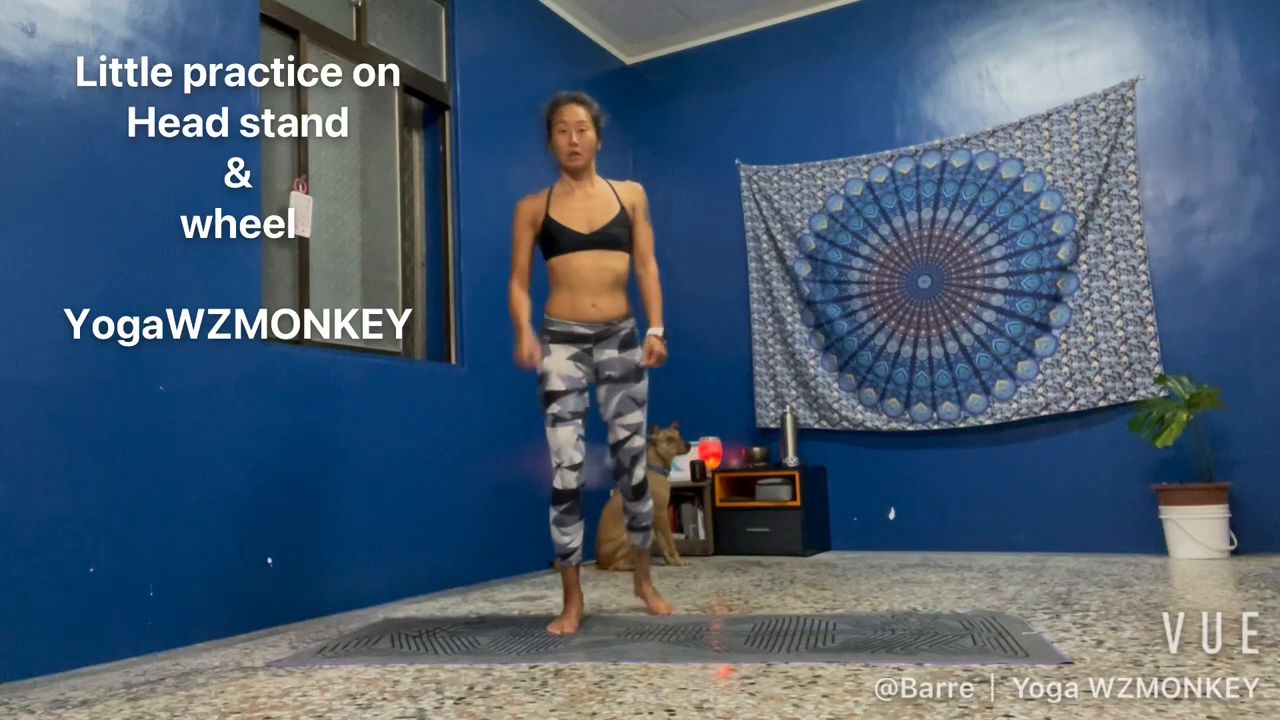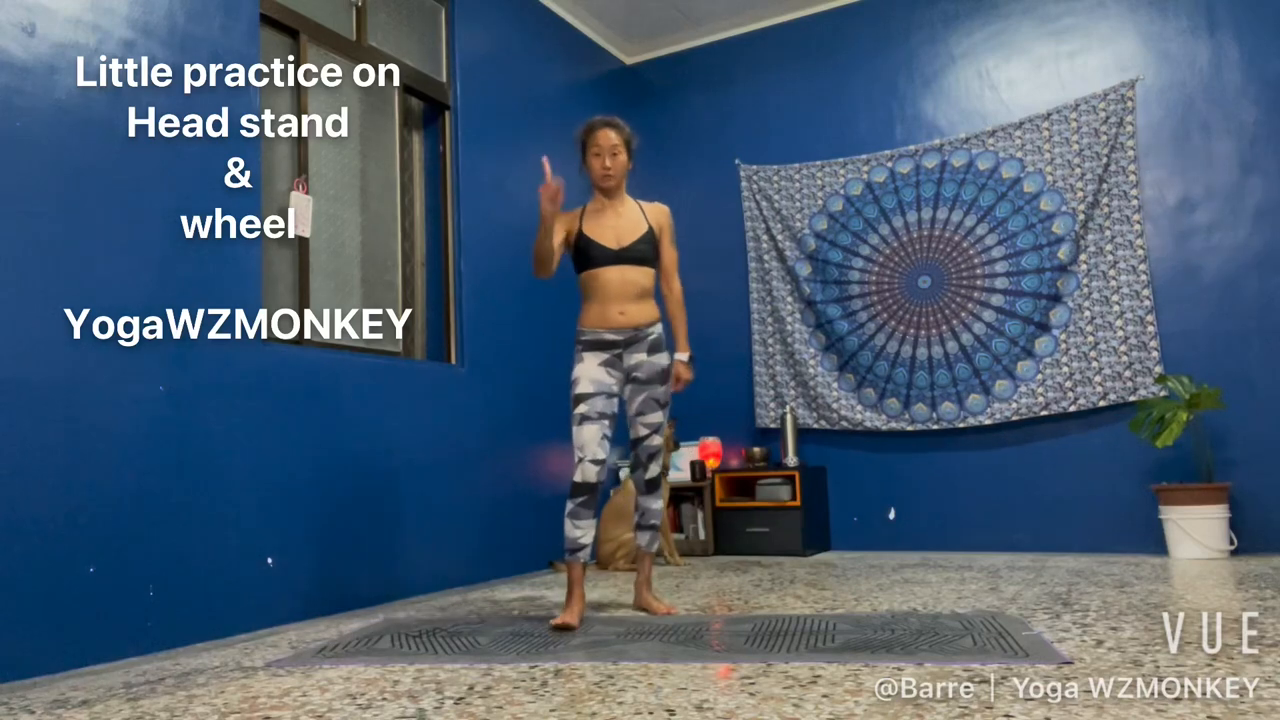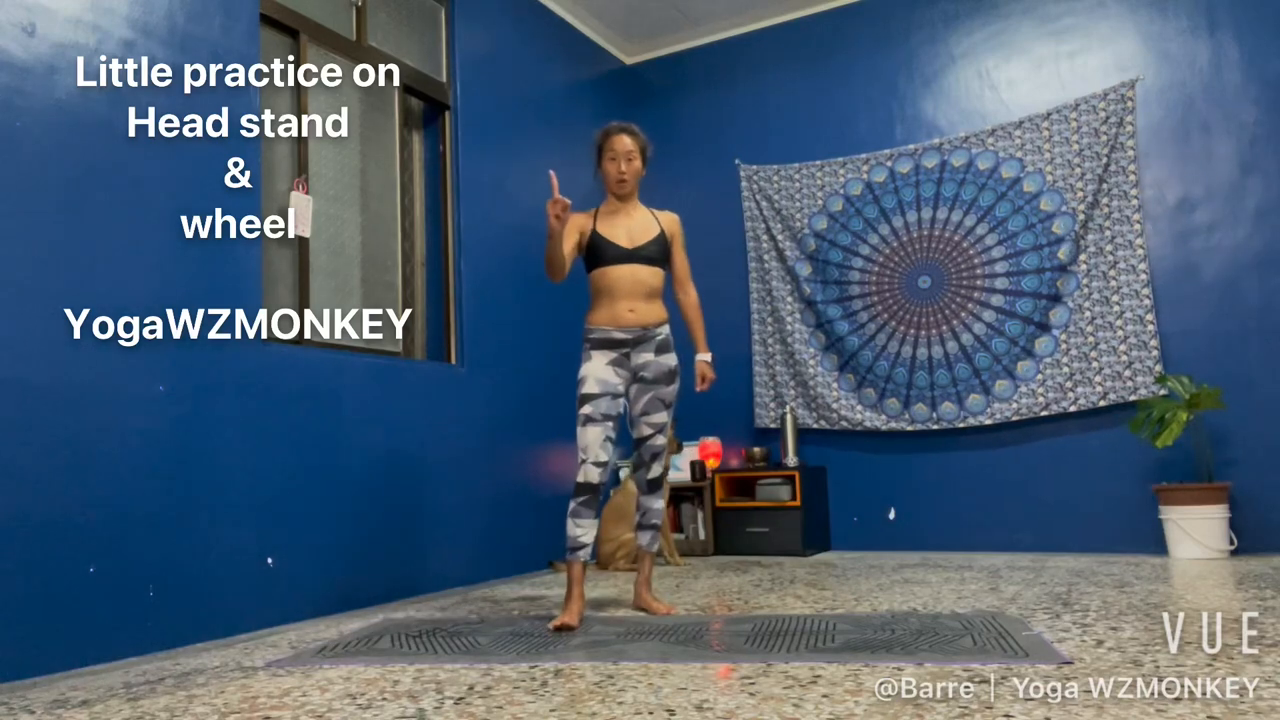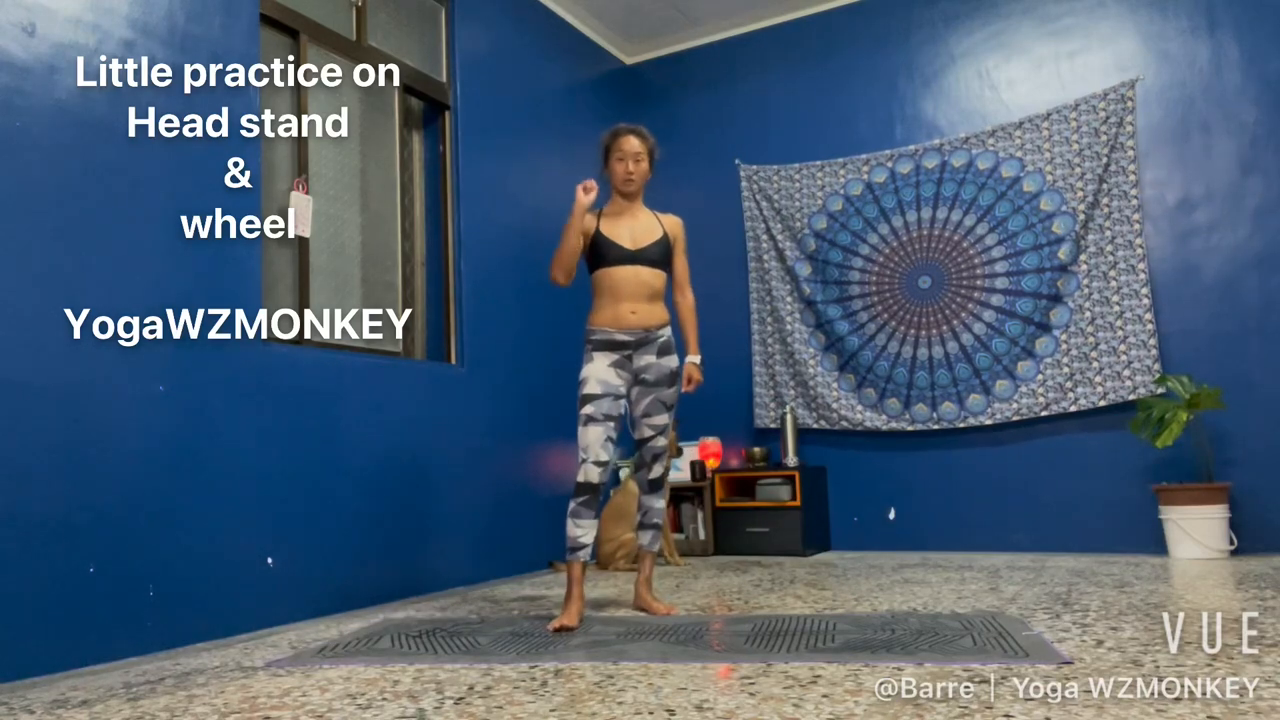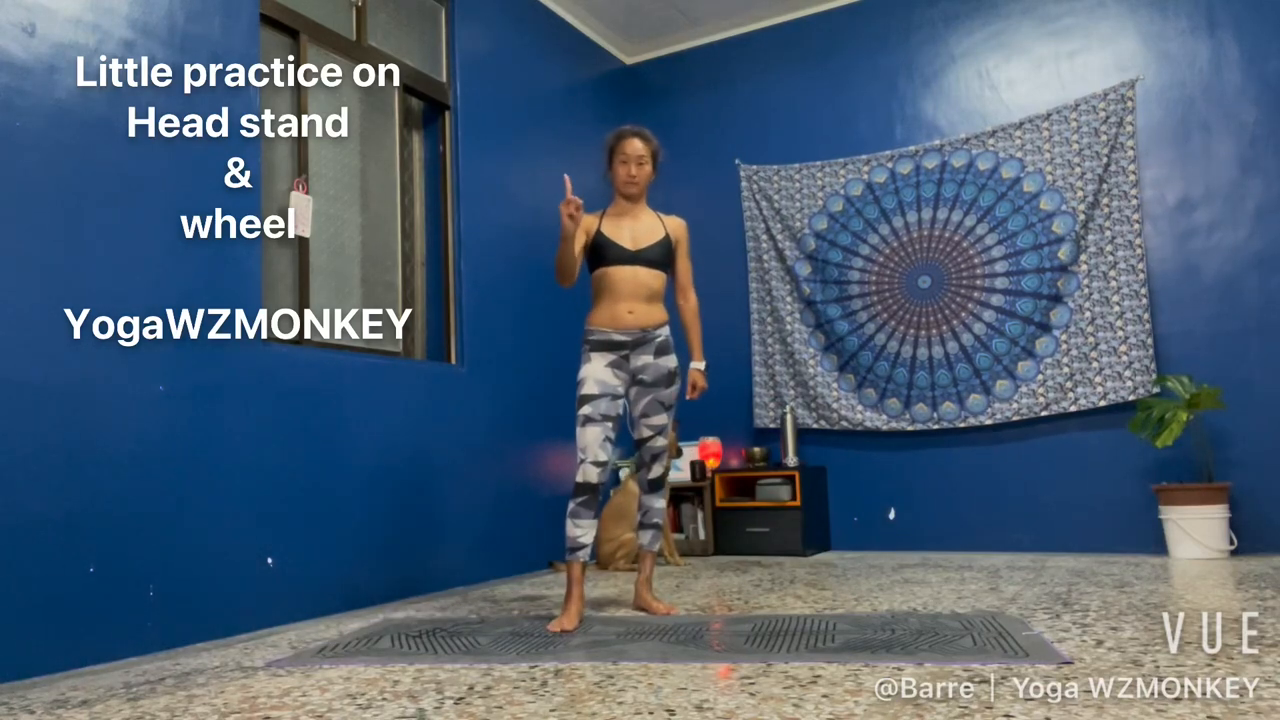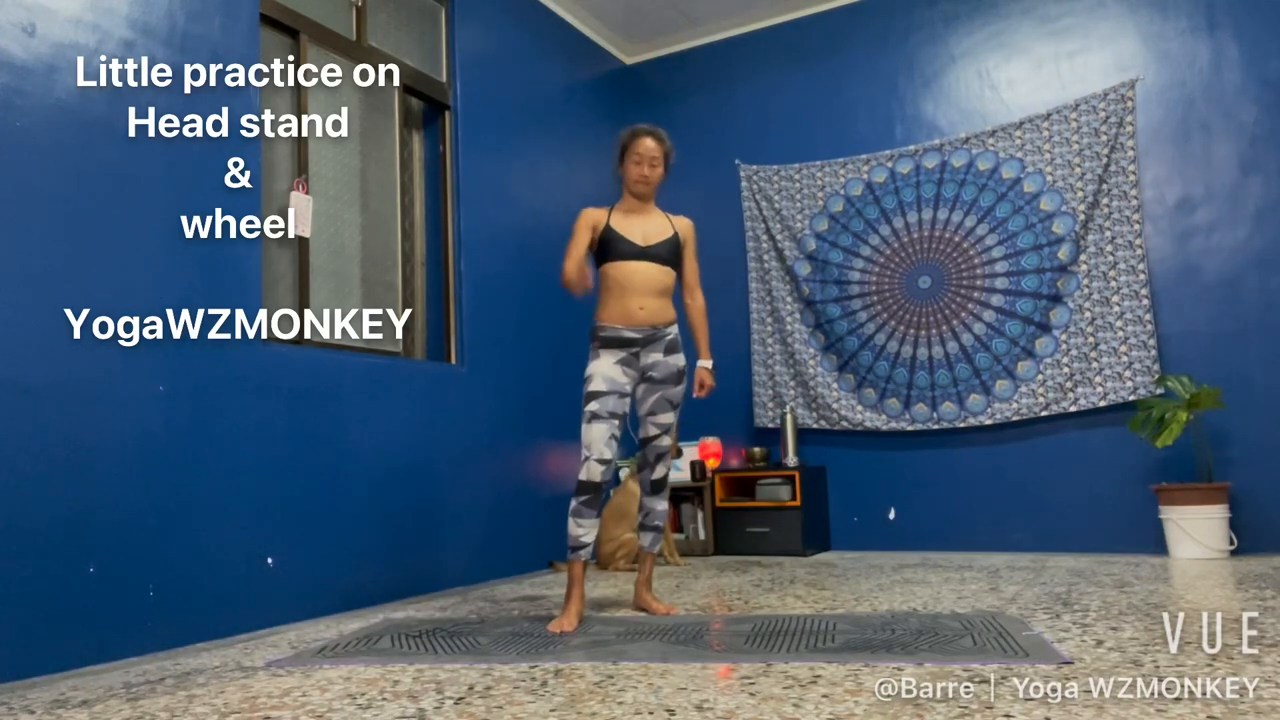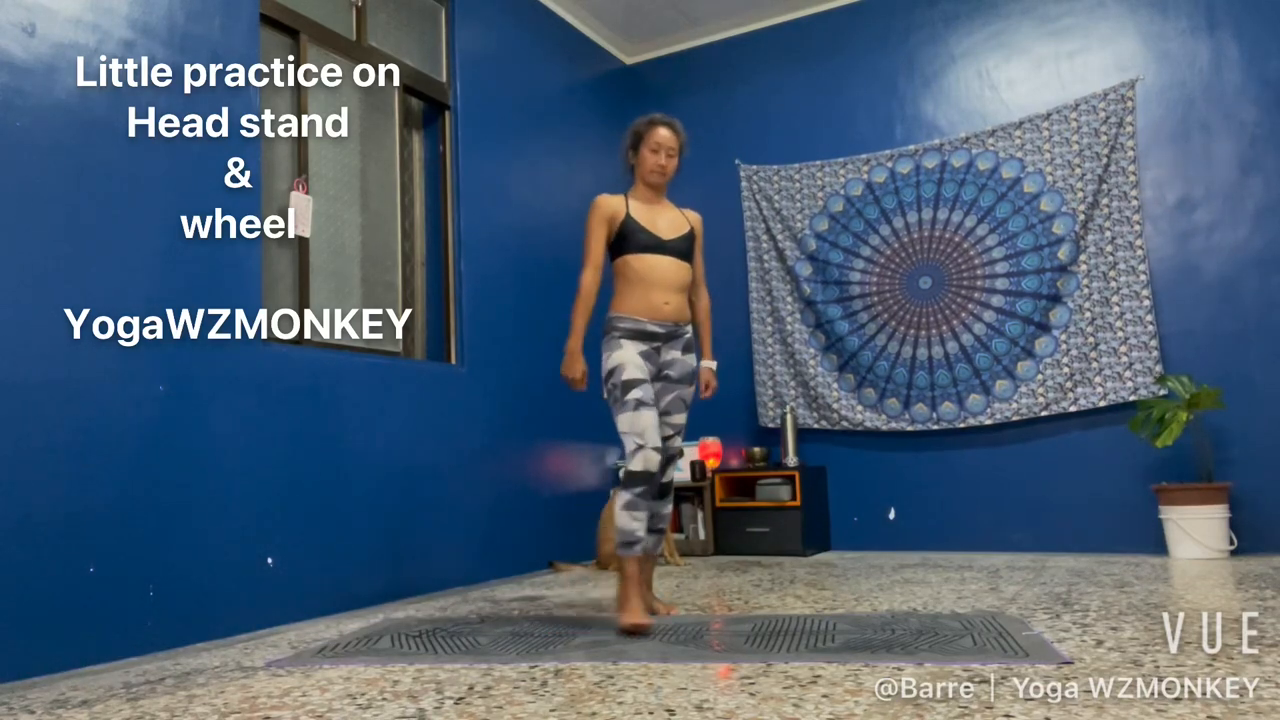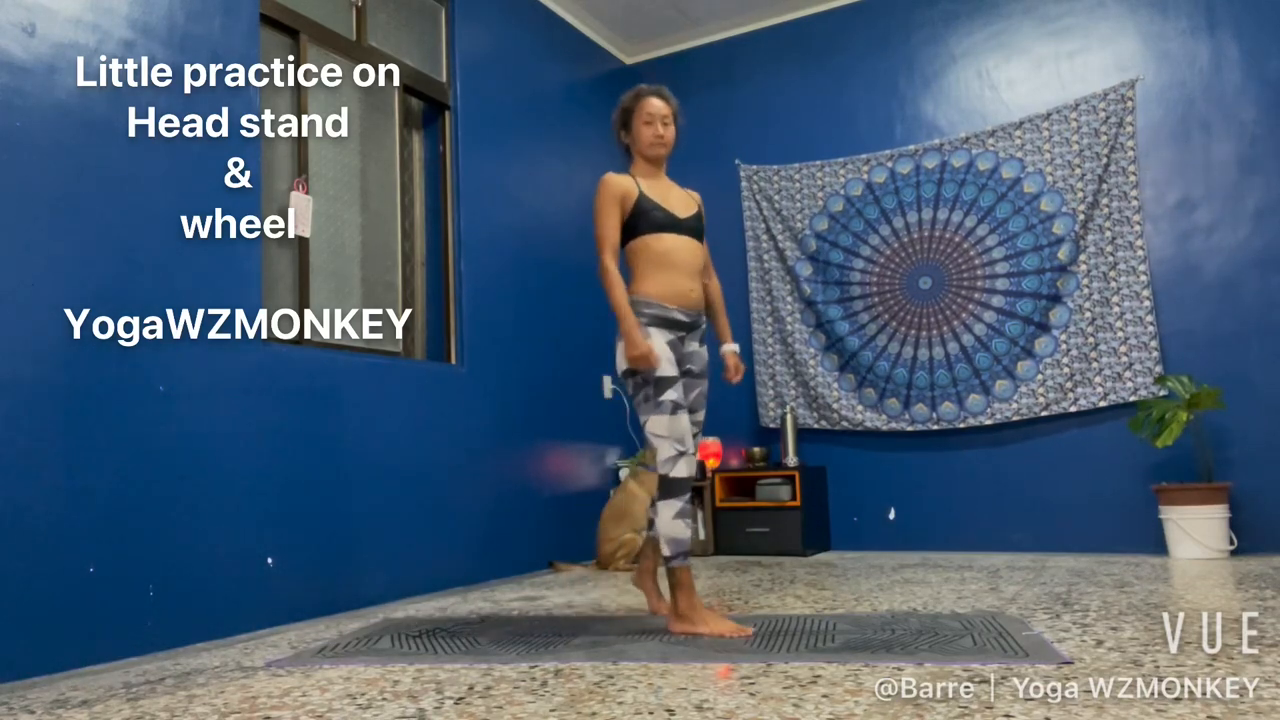
dt=0.4s
person 1, frame 1
left shoulder: (630, 194)
right shoulder: (533, 207)
left elbow: (646, 266)
right elbow: (519, 282)
left wrist: (656, 328)
right wrist: (524, 336)
left hip: (621, 338)
right hip: (562, 342)
left knee: (632, 462)
right knee: (567, 470)
left ankle: (643, 577)
right ankle: (572, 600)
person 1, frame 2
left shoulder: (657, 215)
right shoulder: (570, 220)
left elbow: (673, 285)
right elbow: (542, 271)
left wrist: (681, 351)
right wrist: (547, 217)
left hip: (649, 346)
right hip: (594, 350)
left knee: (649, 466)
right knee: (588, 467)
left ankle: (644, 586)
right ankle: (575, 596)
person 1, frame 3
left shoulder: (668, 222)
right shoulder: (582, 222)
left elbow: (685, 290)
right elbow: (556, 274)
left wrist: (703, 352)
right wrist: (554, 231)
left hip: (657, 347)
right hip: (602, 348)
left knee: (651, 467)
right knee: (590, 467)
left ankle: (643, 586)
right ankle: (574, 596)
person 1, frame 4
left shoulder: (671, 225)
right shoulder: (589, 222)
left elbow: (684, 292)
right elbow: (560, 277)
left wrist: (692, 354)
right wrist: (577, 213)
left hip: (658, 348)
right hip: (604, 349)
left knee: (653, 468)
right knee: (592, 467)
left ankle: (645, 586)
right ankle: (574, 596)
person 1, frame 5
left shoulder: (673, 226)
right shoulder: (590, 223)
left elbow: (686, 295)
right elbow: (564, 279)
left wrist: (697, 360)
right wrist: (567, 233)
left hip: (656, 349)
right hip: (601, 349)
left knee: (653, 468)
right knee: (590, 467)
left ankle: (644, 586)
right ankle: (574, 597)
person 1, frame 6
left shoulder: (681, 226)
right shoulder: (595, 218)
left elbow: (694, 294)
right elbow: (570, 272)
left wrist: (705, 358)
right wrist: (573, 279)
left hip: (665, 347)
right hip: (611, 347)
left knee: (656, 468)
right knee: (595, 465)
left ankle: (644, 586)
right ankle: (574, 596)
person 1, frame 7
left shoulder: (692, 220)
right shoulder: (609, 206)
left elbow: (700, 292)
right elbow: (589, 276)
left wrist: (707, 358)
right wrist: (573, 347)
left hip: (680, 344)
right hip: (629, 338)
left knee: (666, 468)
right knee: (641, 457)
left ankle: (644, 585)
right ankle: (627, 592)
person 1, frame 8
left shoulder: (692, 198)
right shoulder: (616, 185)
right elbow: (607, 261)
left wrist: (728, 342)
right wrist: (630, 329)
left hip: (693, 333)
right hip: (650, 328)
left knee: (680, 463)
right knee: (675, 460)
left ankle: (647, 567)
right ankle: (686, 606)
